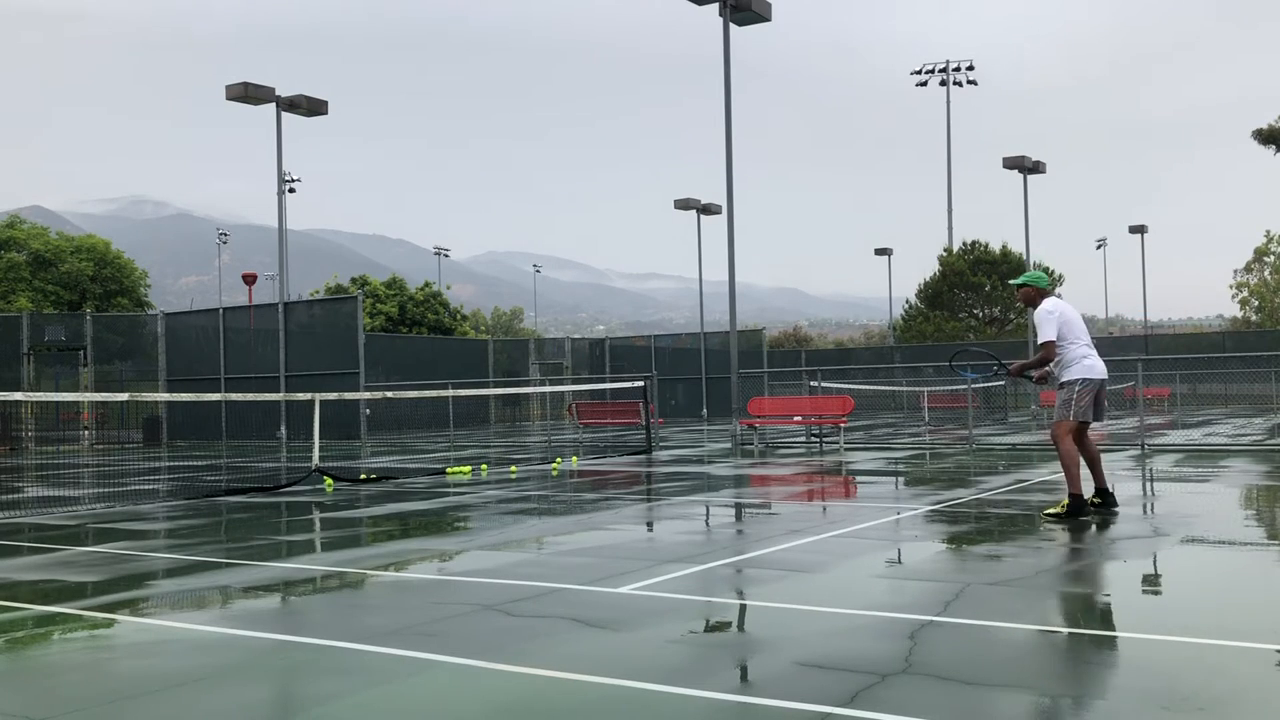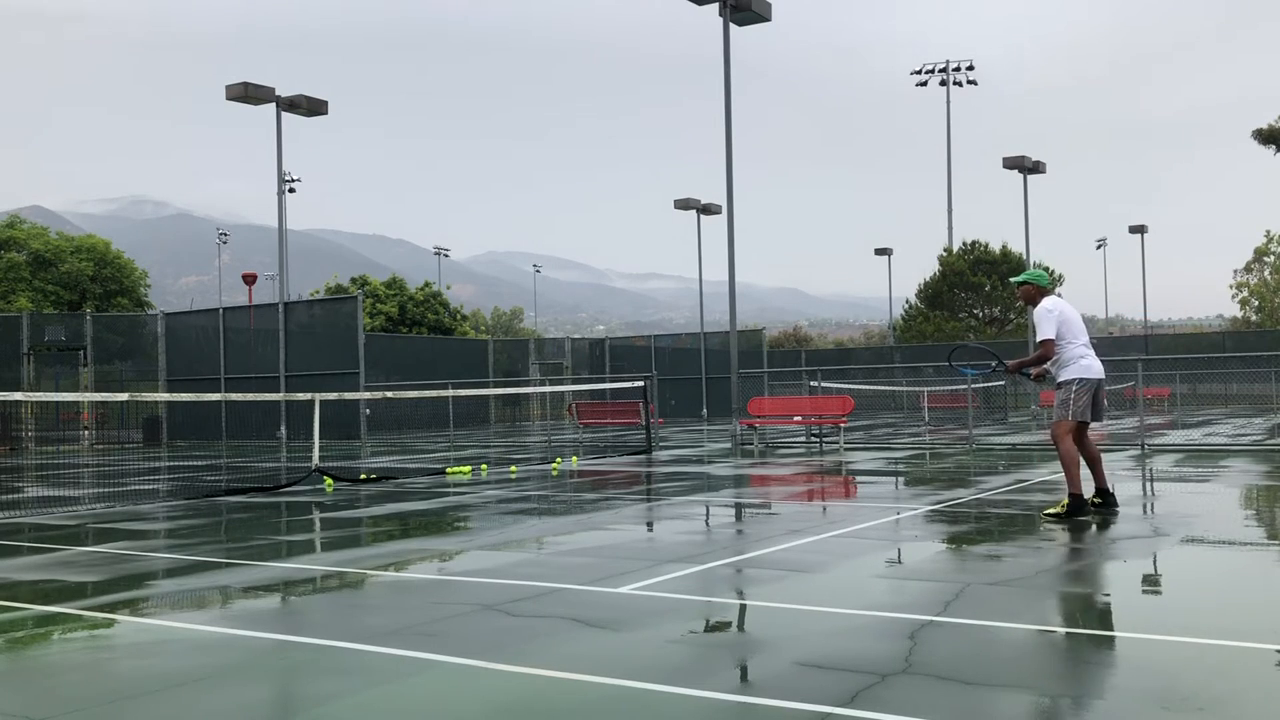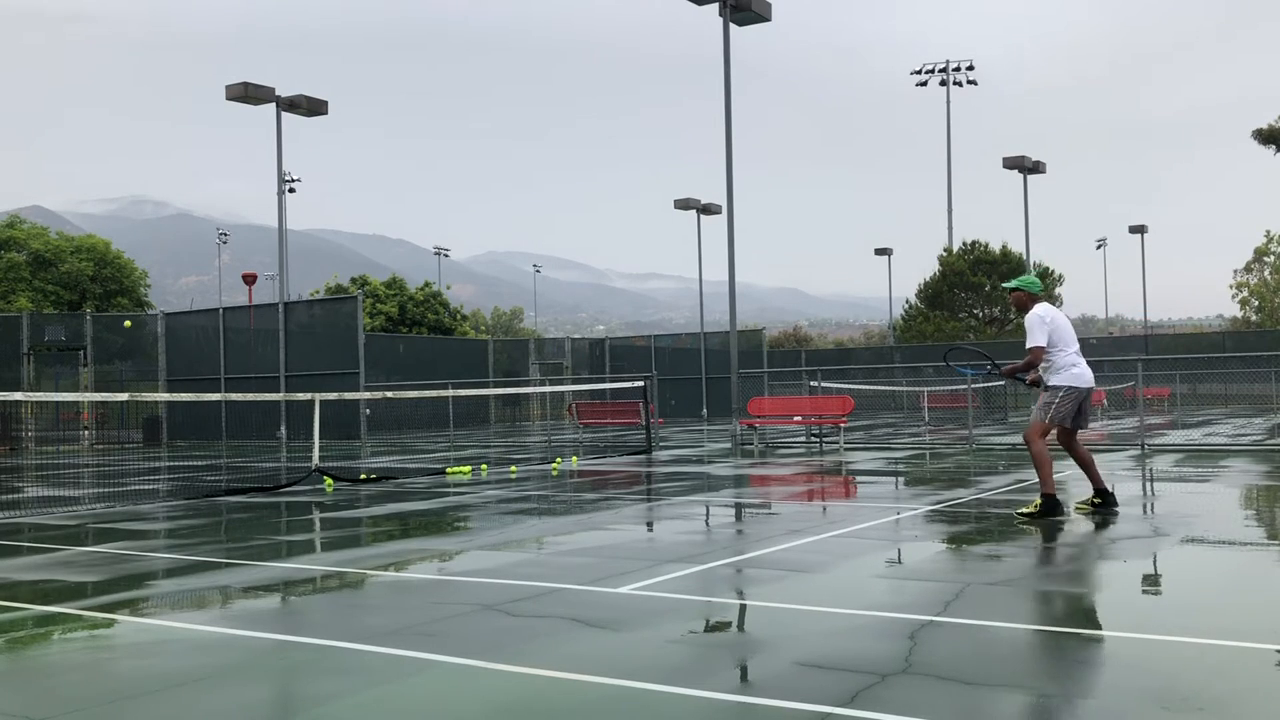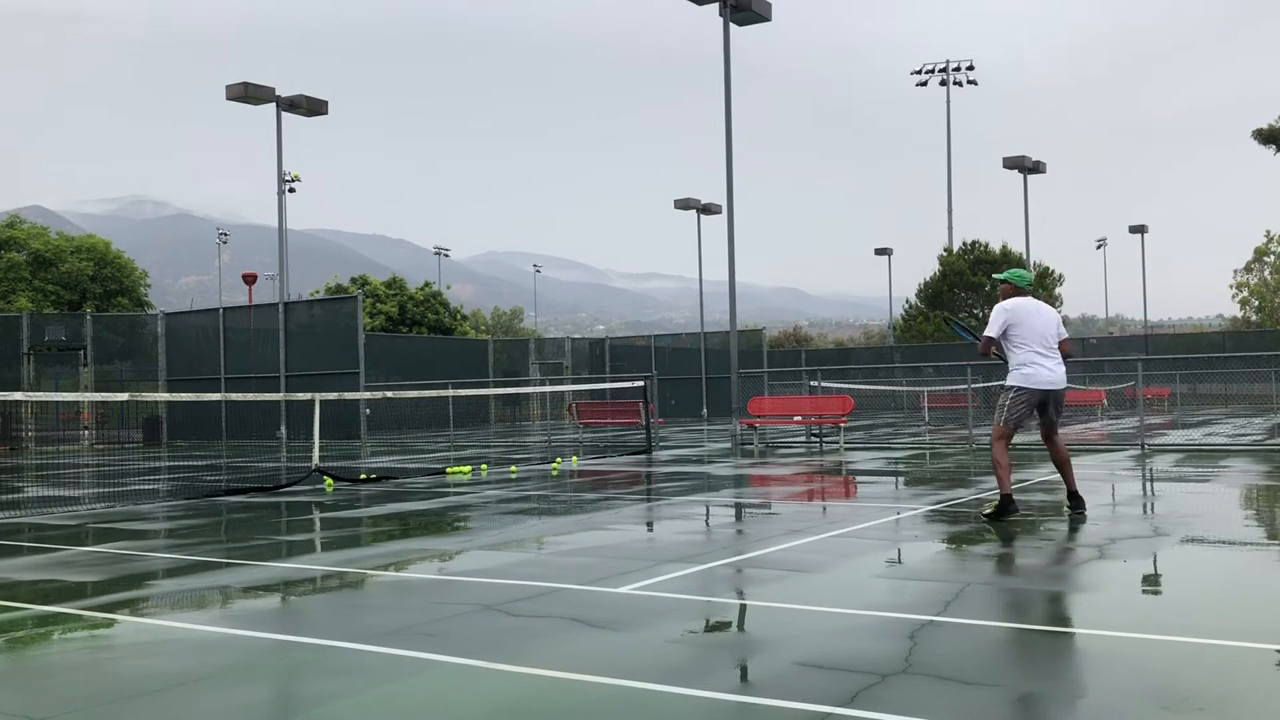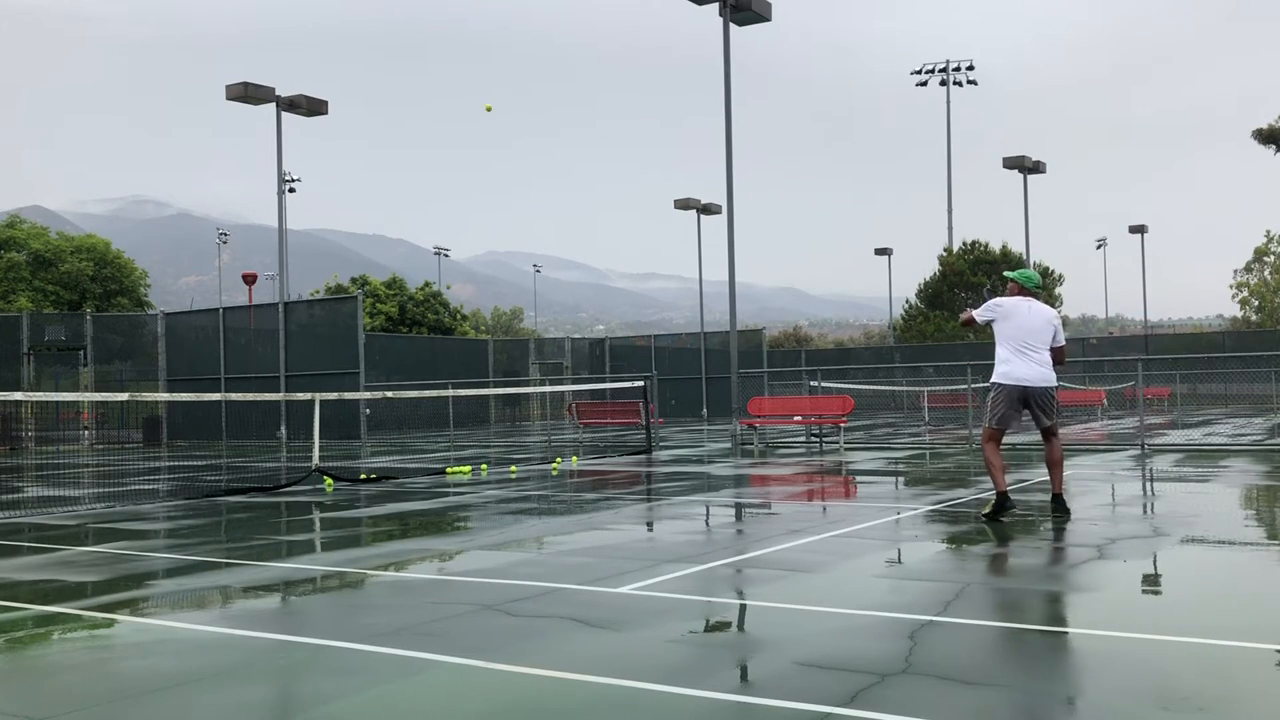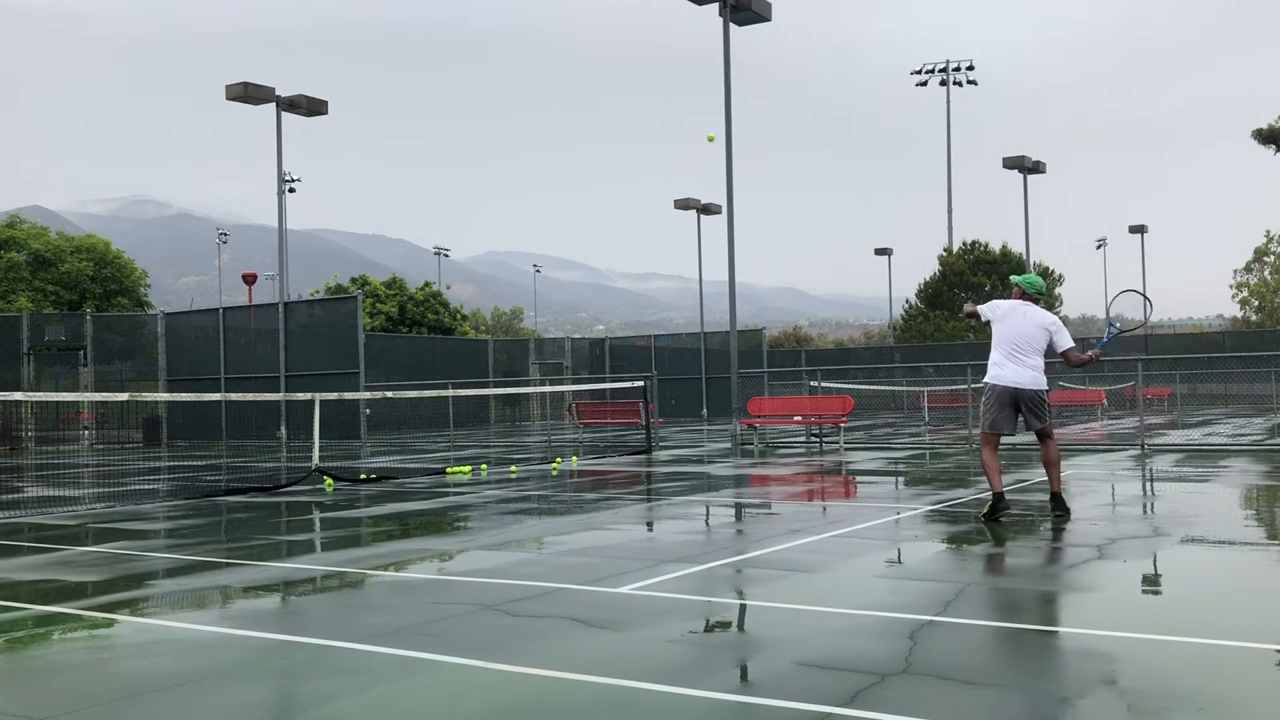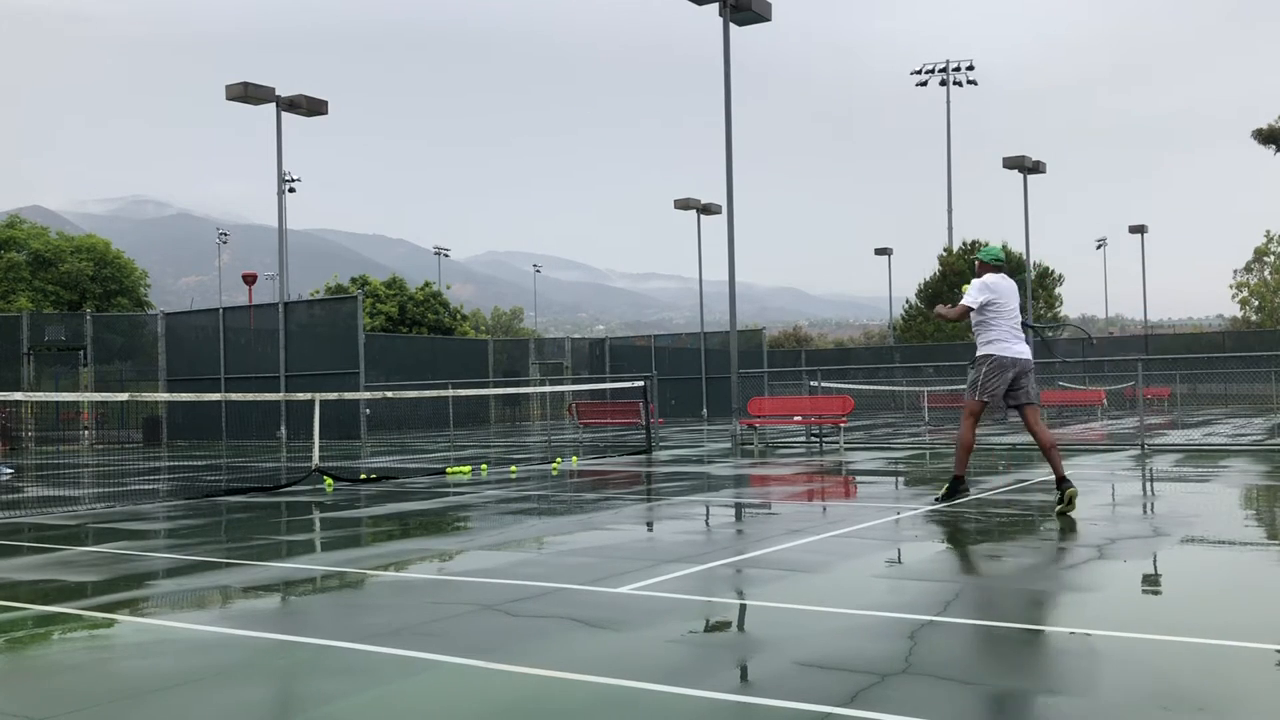
dt=0.3s
person 1, frame 1
left shoulder: (1044, 310)
right shoulder: (1058, 306)
left elbow: (1048, 353)
left wrist: (1022, 367)
right wrist: (1049, 371)
left hip: (1080, 376)
right hip: (1094, 372)
left knee: (1061, 434)
right knee: (1078, 435)
left ankle: (1076, 500)
right ankle: (1103, 495)
person 1, frame 2
left shoulder: (1043, 309)
right shoulder: (1059, 304)
left elbow: (1047, 352)
left wrist: (1019, 364)
right wrist: (1047, 369)
left hip: (1077, 376)
right hip: (1092, 372)
left knee: (1061, 434)
right knee: (1078, 435)
left ankle: (1076, 501)
right ankle: (1104, 495)
person 1, frame 3
left shoulder: (1035, 316)
right shoulder: (1052, 313)
left elbow: (1034, 360)
left wrist: (1012, 370)
right wrist: (1040, 375)
left hip: (1065, 384)
right hip: (1082, 381)
left knee: (1033, 436)
right knee: (1068, 441)
left ankle: (1049, 500)
right ankle: (1103, 495)
person 1, frame 4
left shoulder: (1004, 308)
right shoulder: (1049, 310)
left elbow: (984, 349)
right elbow: (1065, 351)
left wrist: (991, 348)
left hip: (1024, 383)
right hip: (1056, 382)
left knee: (999, 441)
right knee: (1051, 437)
left ankle: (1006, 501)
right ankle: (1074, 497)
person 1, frame 5
left shoulder: (999, 305)
right shoulder: (1051, 314)
left elbow: (965, 320)
right elbow: (1059, 358)
left wrist: (969, 313)
left hip: (1006, 382)
right hip: (1043, 382)
left knee: (990, 442)
right knee: (1051, 437)
left ankle: (1002, 497)
right ankle: (1058, 499)
person 1, frame 6
left shoulder: (1000, 306)
right shoulder: (1050, 320)
left elbow: (969, 312)
right elbow: (1074, 361)
left wrist: (967, 306)
right wrist: (1091, 356)
left hip: (998, 383)
right hip: (1033, 386)
left knee: (988, 446)
right knee: (1047, 440)
left ankle: (998, 498)
right ankle: (1057, 498)
person 1, frame 7
left shoulder: (984, 282)
right shoulder: (1009, 283)
left elbow: (955, 315)
left wrist: (939, 311)
left hip: (996, 358)
right hip: (1021, 359)
left knee: (969, 418)
right knee: (1035, 425)
left ankle: (958, 482)
right ankle: (1063, 484)
